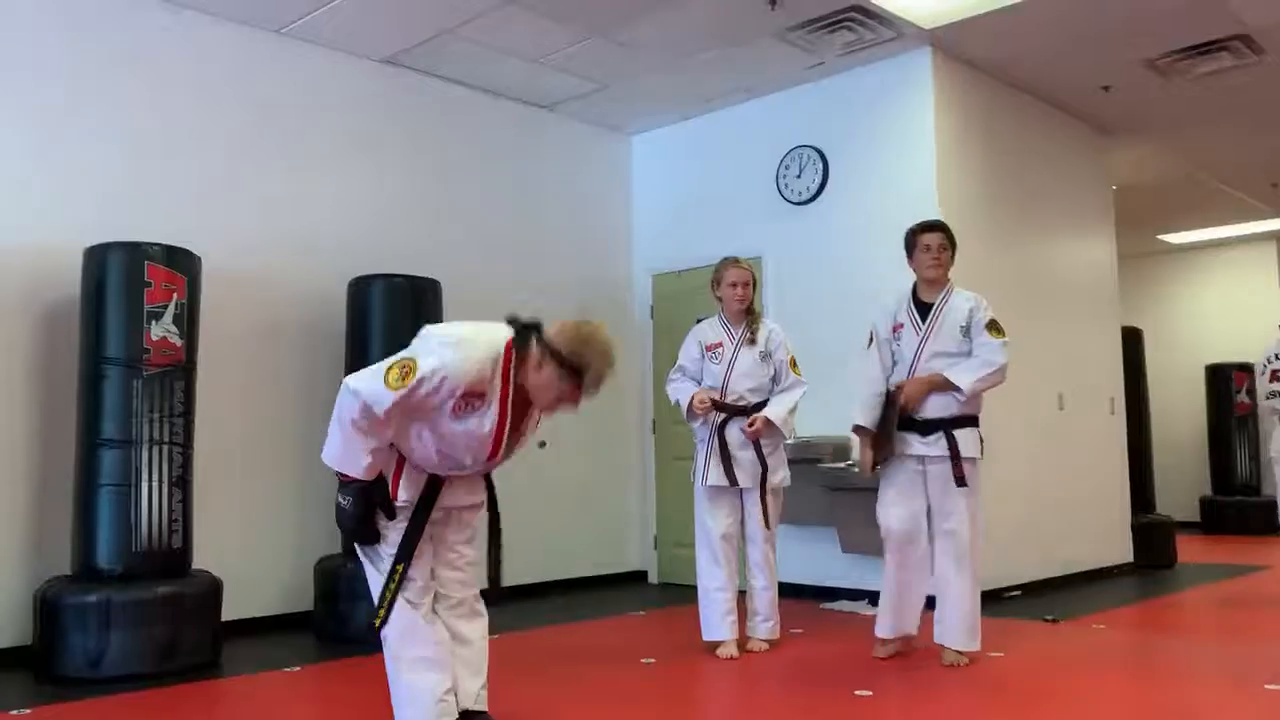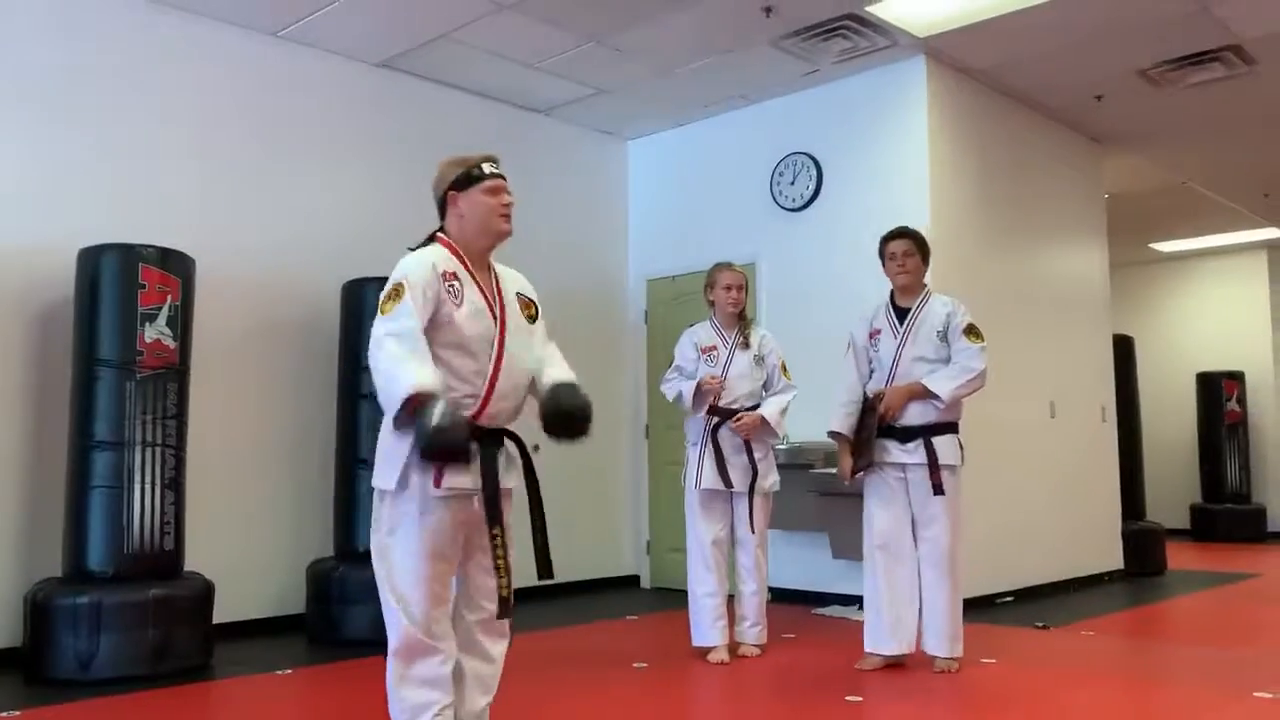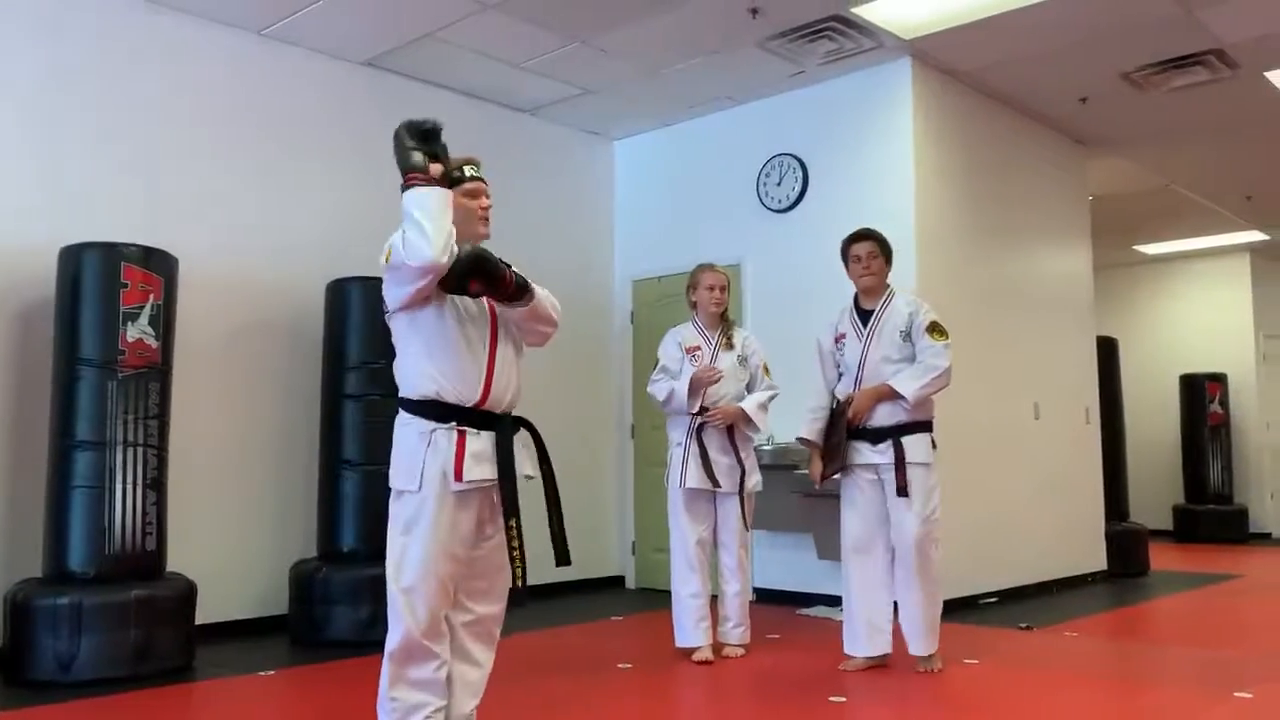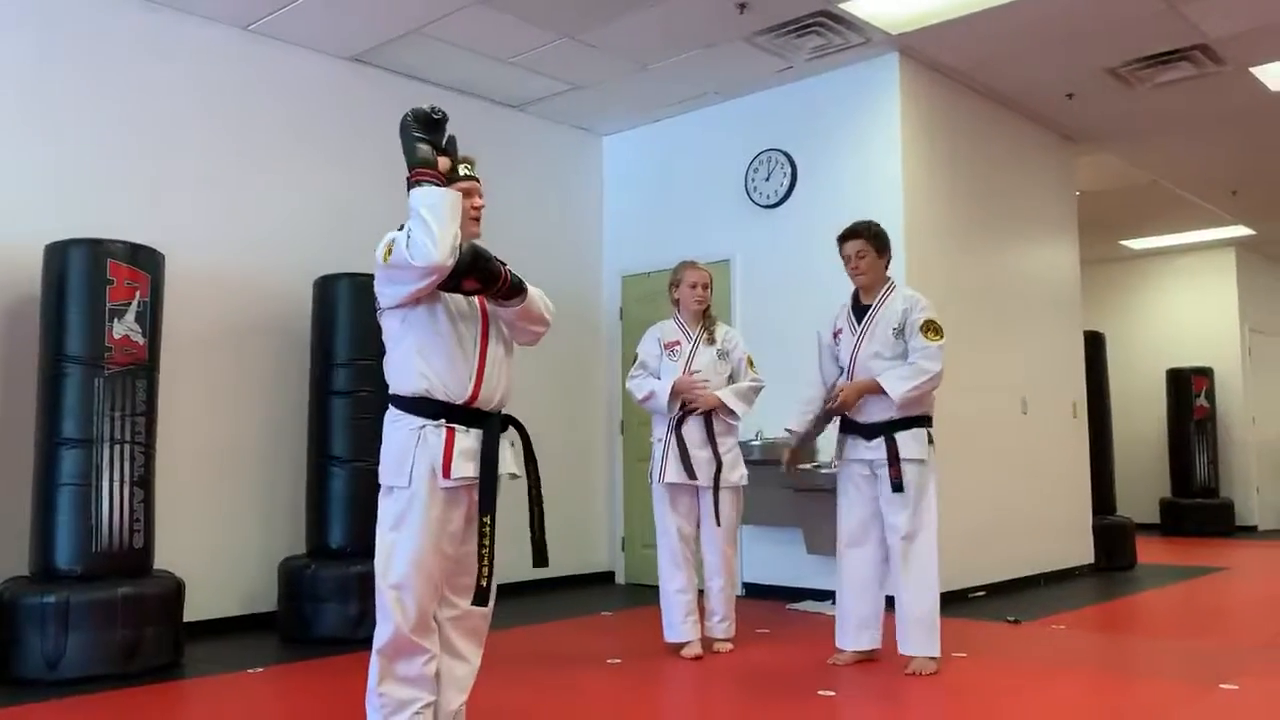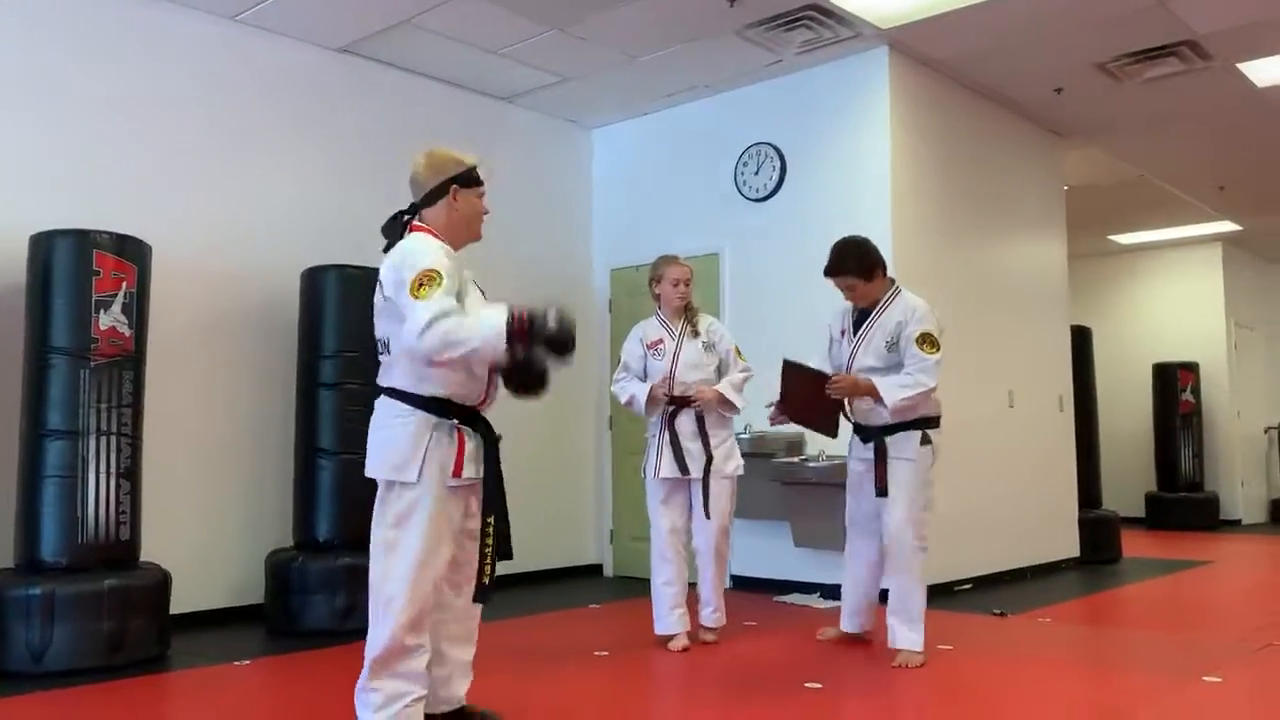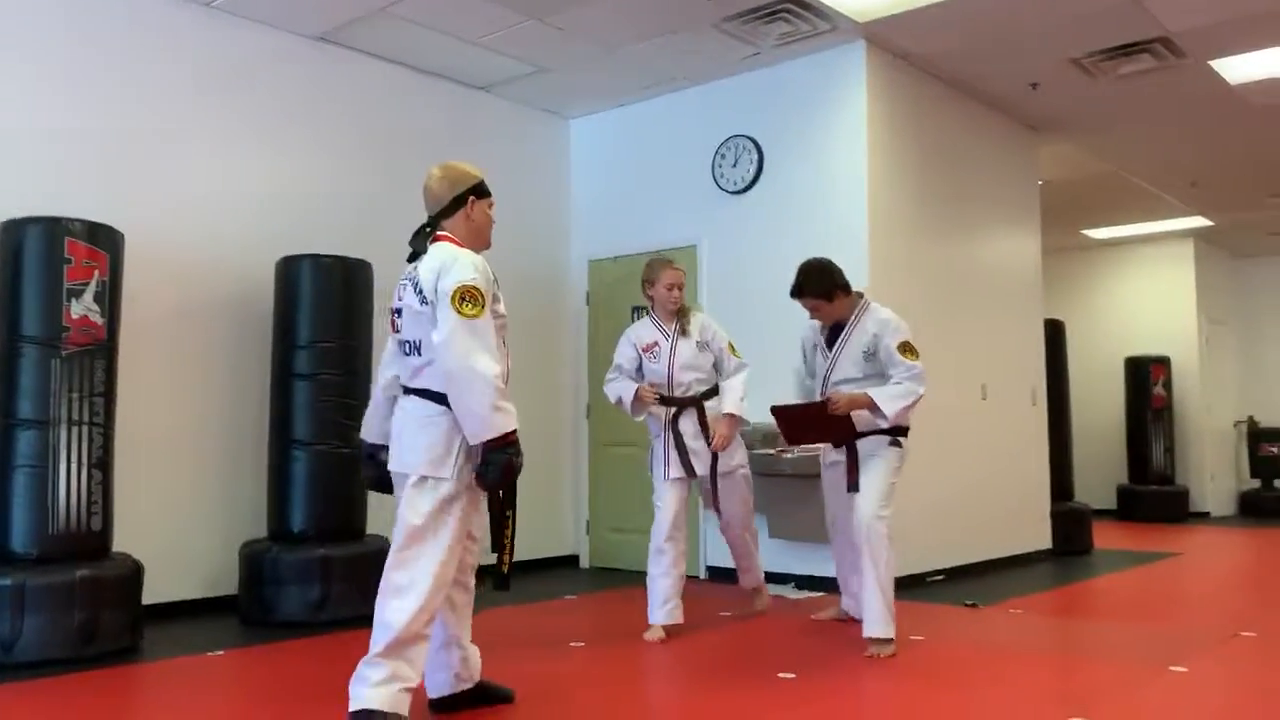
dt=0.4s
person 1, frame 1
left shoulder: (545, 383)
right shoulder: (461, 357)
right elbow: (362, 396)
left wrist: (480, 482)
right wrist: (355, 484)
left hip: (457, 487)
right hip: (393, 482)
left knee: (461, 602)
right knee: (407, 599)
person 1, frame 2
left shoulder: (514, 284)
right shoulder: (423, 268)
left elbow: (540, 353)
right elbow: (391, 347)
left wrist: (563, 391)
right wrist: (422, 406)
left hip: (491, 462)
right hip: (425, 465)
left knee: (486, 607)
right knee: (421, 612)
person 1, frame 3
left shoulder: (486, 271)
right shoulder: (405, 265)
left elbow: (544, 324)
right elbow: (428, 257)
left wrist: (505, 283)
right wrist: (422, 177)
left hip: (494, 452)
right hip: (436, 451)
left knee: (481, 604)
right knee: (422, 603)
person 1, frame 4
left shoulder: (475, 264)
right shoulder: (398, 254)
left elbow: (536, 322)
right elbow: (432, 258)
left wrist: (497, 279)
right wrist: (428, 170)
left hip: (481, 448)
right hip: (426, 446)
left knee: (469, 597)
right knee: (413, 595)
person 1, frame 5
left shoulder: (436, 258)
right shoulder: (421, 254)
left elbow: (467, 341)
right elbow: (433, 338)
left wrist: (519, 353)
right wrist: (519, 324)
left hip: (448, 438)
right hip: (421, 438)
left knee: (457, 579)
right knee: (410, 586)
person 1, frame 6
left shoulder: (419, 269)
right shoulder: (463, 265)
left elbow: (394, 366)
right elbow: (468, 362)
left wrist: (377, 440)
right wrist: (501, 436)
left hip: (418, 427)
right hip: (446, 432)
left knee: (451, 565)
right knee: (423, 570)
person 2, frame 1
left shoulder: (972, 307)
right shoulder: (892, 316)
left elbow: (993, 364)
right elbow: (874, 379)
left wrist: (930, 381)
right wrist: (866, 436)
left hip: (953, 437)
right hip: (903, 439)
left knee: (955, 536)
right knee: (899, 530)
left ankle: (956, 638)
right ankle: (897, 627)
person 2, frame 2
left shoulder: (950, 312)
right shoulder: (870, 323)
left elbow: (972, 370)
right elbow: (854, 386)
left wrist: (910, 390)
right wrist: (845, 444)
left hip: (934, 444)
right hip: (883, 447)
left knee: (938, 543)
right knee: (884, 542)
left ankle: (943, 645)
right ankle: (889, 644)
person 2, frame 3
left shoulder: (913, 311)
right shoulder: (837, 327)
left elbow: (937, 368)
right elbow: (824, 392)
left wrist: (877, 392)
right wrist: (816, 449)
left hip: (907, 444)
right hip: (857, 449)
left knee: (914, 539)
right knee: (861, 545)
left ankle: (924, 644)
right ankle: (870, 645)
person 2, frame 4
left shoulder: (912, 306)
right shoulder: (841, 319)
left elbow: (928, 368)
right elbow: (826, 385)
left wrist: (865, 387)
right wrist: (802, 433)
left hip: (904, 438)
right hip: (857, 442)
left knee: (910, 537)
right knee: (855, 540)
left ankle: (922, 646)
right ankle: (859, 639)
person 2, frame 5
left shoulder: (912, 313)
right shoulder: (845, 317)
left elbow: (922, 380)
right elbow: (835, 376)
left wrist: (863, 386)
left hip: (908, 438)
right hip: (865, 439)
left knee: (902, 533)
right knee: (860, 532)
left ankle: (909, 640)
right ankle: (856, 620)
person 2, frame 6
left shoulder: (884, 324)
right shoulder: (815, 333)
left elbow: (912, 383)
right elbow: (806, 385)
left wrist: (860, 400)
left hip: (878, 441)
right hip: (835, 443)
left knee: (869, 520)
right knee: (840, 525)
left ankle: (880, 629)
right ankle: (853, 602)
person 3, frame 1
left shoulder: (770, 334)
right shoulder: (701, 334)
left elbow: (792, 386)
right elbow: (678, 380)
left wrist: (769, 418)
right wrist: (692, 398)
left hip: (761, 445)
right hip: (716, 445)
left knee: (762, 540)
right knee: (717, 540)
left ankle: (761, 628)
right ankle: (724, 632)
person 3, frame 2
left shoulder: (762, 340)
right shoulder: (694, 337)
left elbow: (784, 390)
right elbow: (672, 385)
left wrist: (760, 417)
right wrist: (698, 387)
left hip: (753, 450)
right hip: (708, 449)
left knee: (751, 544)
right knee: (708, 545)
left ankle: (750, 632)
right ankle: (714, 638)
person 3, frame 3
left shoulder: (744, 341)
right shoulder: (677, 338)
left elbow: (766, 390)
right elbow: (658, 388)
left wrist: (739, 410)
right wrist: (691, 384)
left hip: (734, 450)
right hip: (690, 450)
left knee: (734, 546)
right knee: (691, 546)
left ankle: (733, 633)
right ankle: (697, 637)
person 3, frame 4
left shoulder: (726, 336)
right shoulder: (658, 335)
left elbow: (751, 384)
right elbow: (637, 383)
left wrist: (719, 398)
right wrist: (672, 389)
left hip: (718, 444)
right hip: (673, 445)
left knee: (721, 541)
right knee: (676, 541)
left ankle: (720, 628)
right ankle: (687, 632)
person 3, frame 5
left shoulder: (710, 327)
right shoulder: (642, 333)
left elbow: (741, 372)
right elbow: (623, 382)
left wrist: (719, 393)
right wrist: (647, 393)
left hip: (711, 435)
right hip: (666, 439)
left knee: (713, 532)
right knee: (668, 534)
left ankle: (711, 618)
right ankle: (675, 624)
person 3, frame 6
left shoulder: (703, 325)
right shoulder: (637, 335)
left elbow: (735, 369)
right elbow: (614, 382)
left wrist: (729, 416)
right wrist: (635, 394)
left hip: (714, 426)
right hip: (669, 434)
left knee: (737, 516)
right knee: (668, 522)
left ankle: (756, 583)
right ankle: (660, 616)
